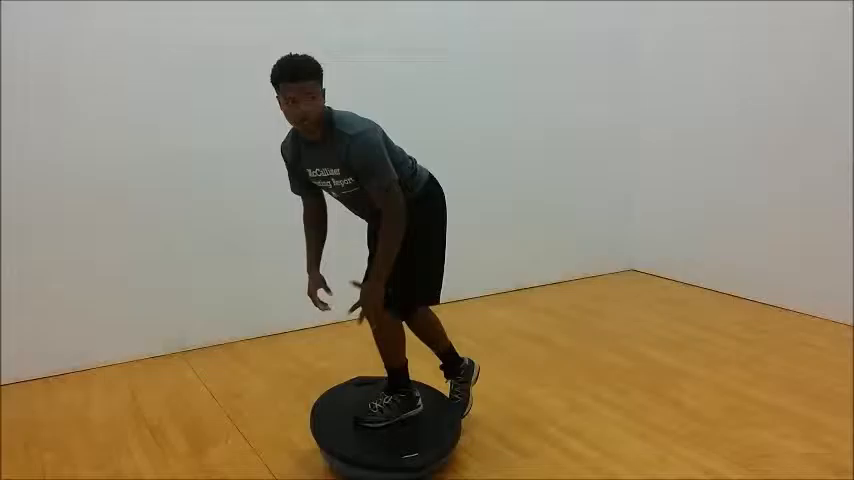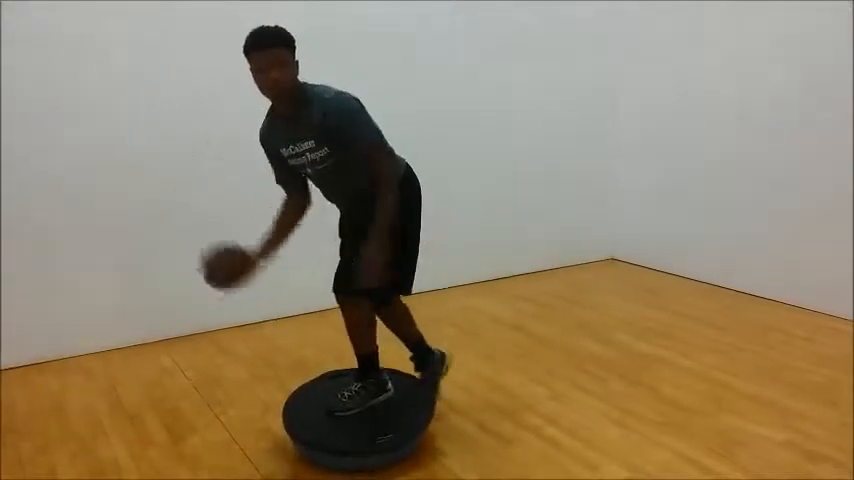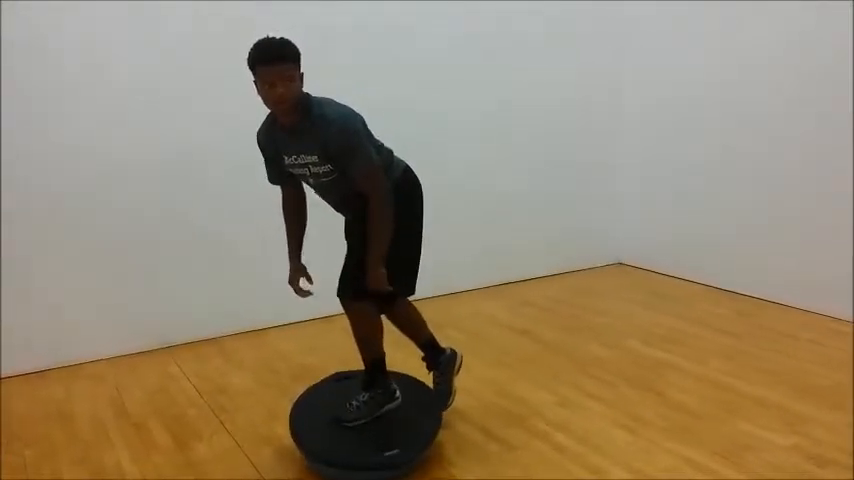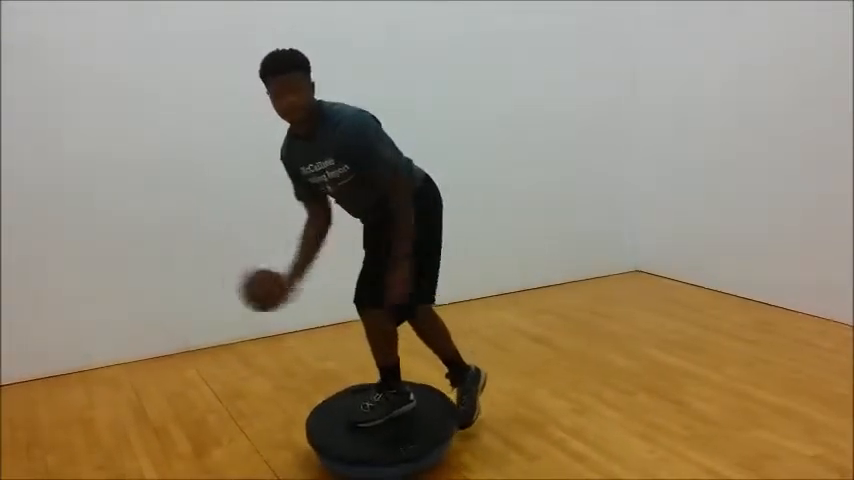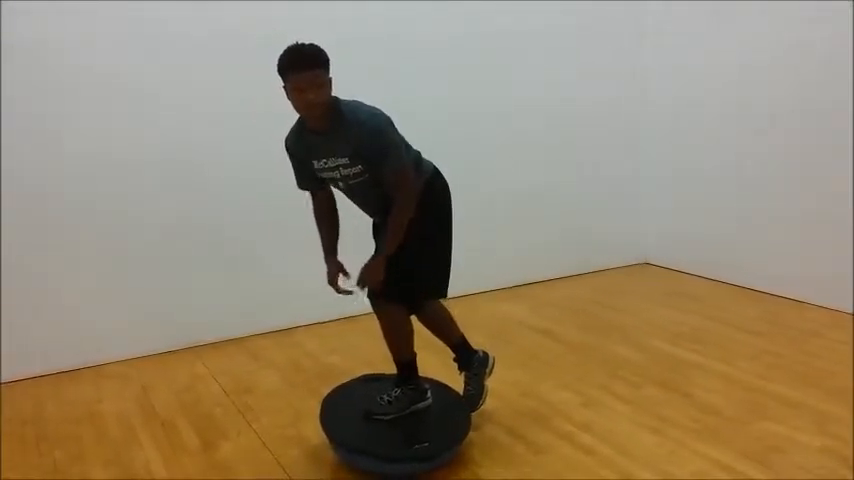
dt=1s
person 1, frame 1
left shoulder: (358, 139)
right shoulder: (292, 150)
left elbow: (395, 212)
right elbow: (313, 207)
left wrist: (375, 282)
right wrist: (313, 269)
left hip: (418, 207)
right hip: (383, 216)
left knee: (383, 303)
right knee: (404, 303)
left ankle: (400, 395)
right ankle: (458, 368)
person 1, frame 2
left shoulder: (337, 107)
right shoulder: (271, 133)
left elbow: (389, 170)
right elbow: (298, 198)
left wrist: (377, 244)
right wrist: (263, 252)
left hip: (394, 197)
right hip: (355, 206)
left knee: (351, 291)
right knee: (374, 292)
left ankle: (372, 382)
right ankle: (427, 359)
person 1, frame 3
left shoulder: (338, 122)
right shoulder: (268, 137)
left elbow: (380, 194)
right elbow: (292, 194)
left wrist: (375, 262)
right wrist: (295, 259)
left hip: (396, 197)
right hip: (359, 208)
left knee: (356, 292)
right knee: (383, 295)
left ankle: (378, 388)
right ankle: (439, 358)
person 1, frame 4
left shoulder: (353, 126)
right shoulder: (291, 151)
left elbow: (403, 192)
right elbow: (318, 215)
left wrist: (400, 265)
right wrist: (297, 270)
left hip: (414, 206)
right hip: (377, 214)
left knee: (372, 301)
right knee: (406, 303)
left ankle: (392, 392)
right ankle: (463, 375)
person 1, frame 5
left shoulder: (369, 124)
right shoulder: (297, 144)
left elbow: (407, 195)
right elbow: (322, 199)
left wrist: (380, 261)
right wrist: (331, 258)
left hip: (424, 200)
right hip: (387, 212)
left knee: (387, 295)
right knee: (412, 295)
left ankle: (410, 385)
right ankle: (471, 360)
